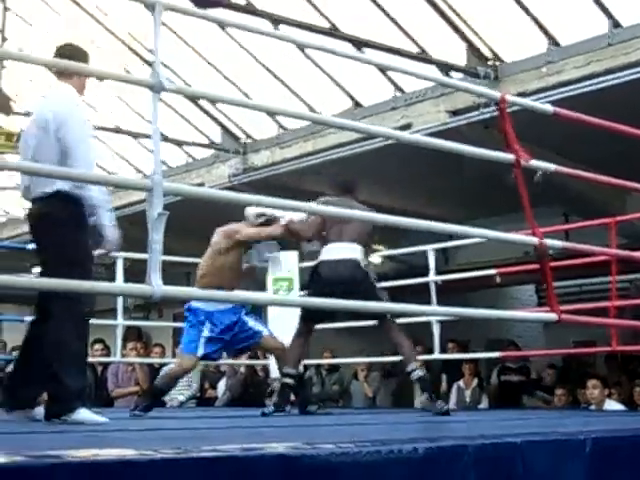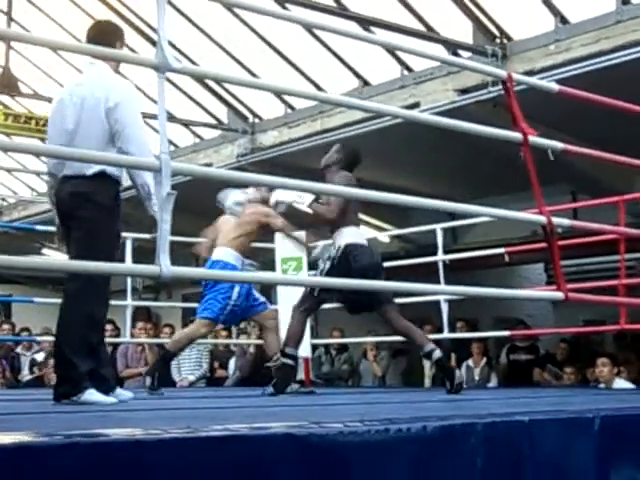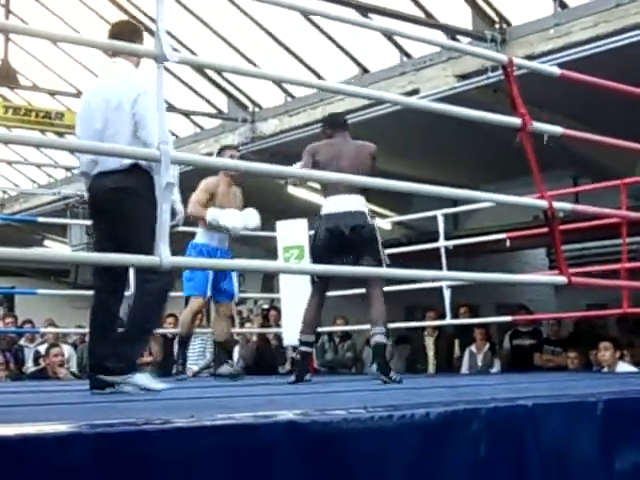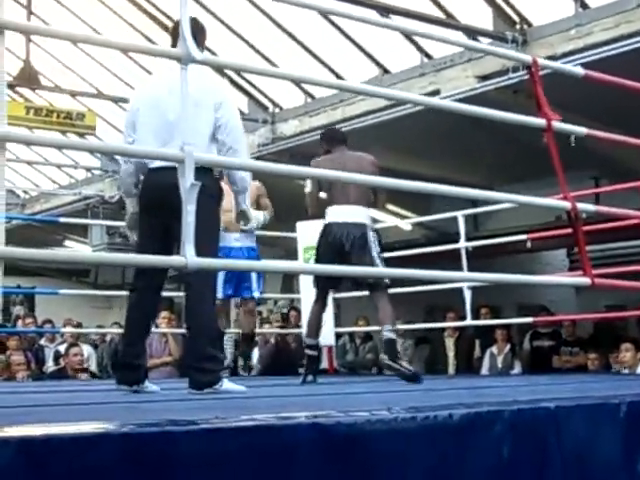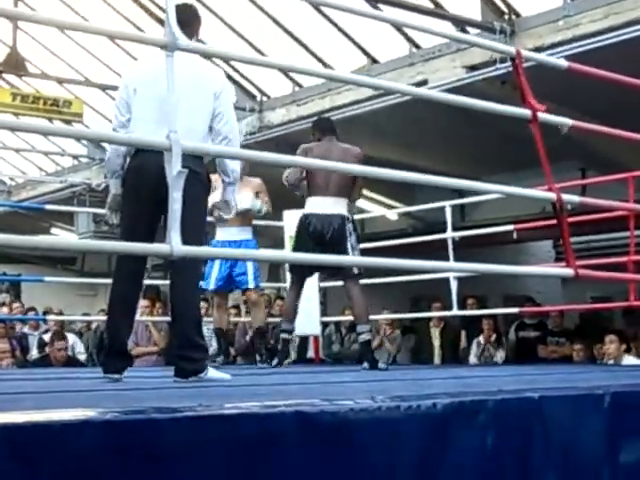
dt=0.5s
person 1, frame 1
left shoulder: (42, 108)
right shoulder: (71, 106)
right elbow: (84, 168)
right wrist: (106, 220)
left hip: (44, 209)
right hip: (64, 211)
left knee: (52, 306)
right knee: (70, 306)
right ankle: (66, 402)
person 1, frame 2
left shoulder: (68, 91)
right shoulder: (117, 88)
left elbow: (53, 154)
right elbow: (136, 149)
left wrist: (58, 202)
right wrist: (154, 201)
left hip: (68, 190)
right hip: (98, 191)
left knee: (90, 287)
right knee: (87, 287)
left ankle: (99, 378)
right ankle: (72, 382)
person 1, frame 3
left shoulder: (91, 92)
right shoulder: (138, 84)
left elbow: (84, 152)
right elbow: (156, 142)
right wrist: (172, 194)
left hip: (100, 187)
right hip: (133, 184)
left knee: (108, 280)
right knee: (154, 275)
left ankle: (104, 371)
right ankle: (123, 362)
person 1, frame 4
left shoulder: (147, 87)
right shoulder: (213, 85)
left elbow: (129, 149)
right elbow: (233, 144)
left wrist: (131, 200)
right wrist: (242, 198)
left hip: (154, 183)
right hip: (196, 182)
left knee: (147, 276)
right knee: (199, 278)
left ankle: (129, 371)
right ankle: (204, 375)
person 1, frame 5
left shoulder: (140, 70)
right shoulder: (211, 75)
left elbow: (119, 129)
right elbow: (227, 136)
left wrist: (114, 183)
right wrist: (229, 188)
left hip: (142, 167)
right hip: (187, 169)
left knee: (129, 263)
right knee: (186, 265)
left ankle: (114, 360)
right ankle: (190, 363)
person 2, frame 1
left shoulder: (326, 202)
right shoulder: (370, 213)
left elbow: (308, 234)
left wrist: (291, 224)
left hip: (325, 269)
right hip: (354, 268)
left knee: (302, 334)
right knee: (392, 330)
left ankle: (282, 398)
right ankle: (428, 394)
person 2, frame 2
left shoulder: (339, 176)
right shoulder: (341, 179)
left elbow: (331, 214)
left wrist: (312, 205)
left hip: (348, 252)
right hip: (365, 254)
left knee: (302, 310)
right knee: (394, 317)
left ankle: (282, 379)
right ankle: (448, 371)
person 2, frame 3
left shoulder: (315, 149)
right shoulder: (369, 149)
left wrist: (311, 173)
left hip: (328, 220)
right hip: (358, 218)
left knee: (318, 293)
right knee: (376, 286)
left ankle: (302, 366)
right ankle: (380, 359)
person 2, frame 4
left shoulder: (318, 164)
right shoulder: (369, 161)
left elbow: (313, 210)
right elbow: (379, 201)
left hip: (332, 228)
right hip: (360, 229)
left knee: (321, 298)
right knee: (380, 293)
left ankle: (310, 366)
right ankle: (391, 352)
person 2, frame 5
left shoulder: (307, 149)
right shoulder: (355, 153)
left elbow: (292, 179)
right elbow: (354, 195)
left wrist: (297, 181)
left hip: (311, 218)
right hip: (339, 219)
left knee: (296, 284)
right knee: (352, 284)
left ankle: (283, 350)
right ankle: (367, 354)
person 3, frame 1
left shoulder: (241, 244)
right shoulder: (229, 232)
right elbow: (276, 232)
right wrist: (282, 221)
left hip: (233, 310)
right hip: (204, 312)
left knee: (277, 347)
right knee: (185, 365)
right ankle: (148, 402)
person 3, frame 2
left shoulder: (225, 217)
right shoulder: (260, 212)
left elbow: (201, 249)
right elbow: (286, 228)
right wrist: (306, 245)
left hip: (232, 271)
right hip: (226, 268)
left knee: (269, 319)
right knee: (204, 325)
right ankle: (154, 372)
person 3, frame 3
left shoulder: (238, 192)
right shoulder: (211, 183)
right elbow: (192, 209)
left wrist: (246, 220)
right wrist: (220, 216)
left hip: (223, 252)
right hip: (203, 248)
left knee: (225, 309)
right knee: (197, 302)
left ankle: (221, 361)
right ankle: (180, 359)
person 3, frame 4
left shoulder: (256, 187)
left elbow: (269, 211)
left wrist: (259, 218)
left hip: (248, 249)
right hip: (223, 249)
left knee: (249, 305)
right knee: (222, 304)
left ankle: (244, 357)
person 3, frame 5
left shoulder: (256, 183)
right shoulder: (214, 180)
left elbow: (268, 210)
left wrist: (255, 205)
right wrist: (217, 196)
left hip: (245, 243)
right hip: (221, 243)
left knee: (254, 296)
right knee: (219, 299)
left ankle: (260, 352)
right ankle: (223, 351)
